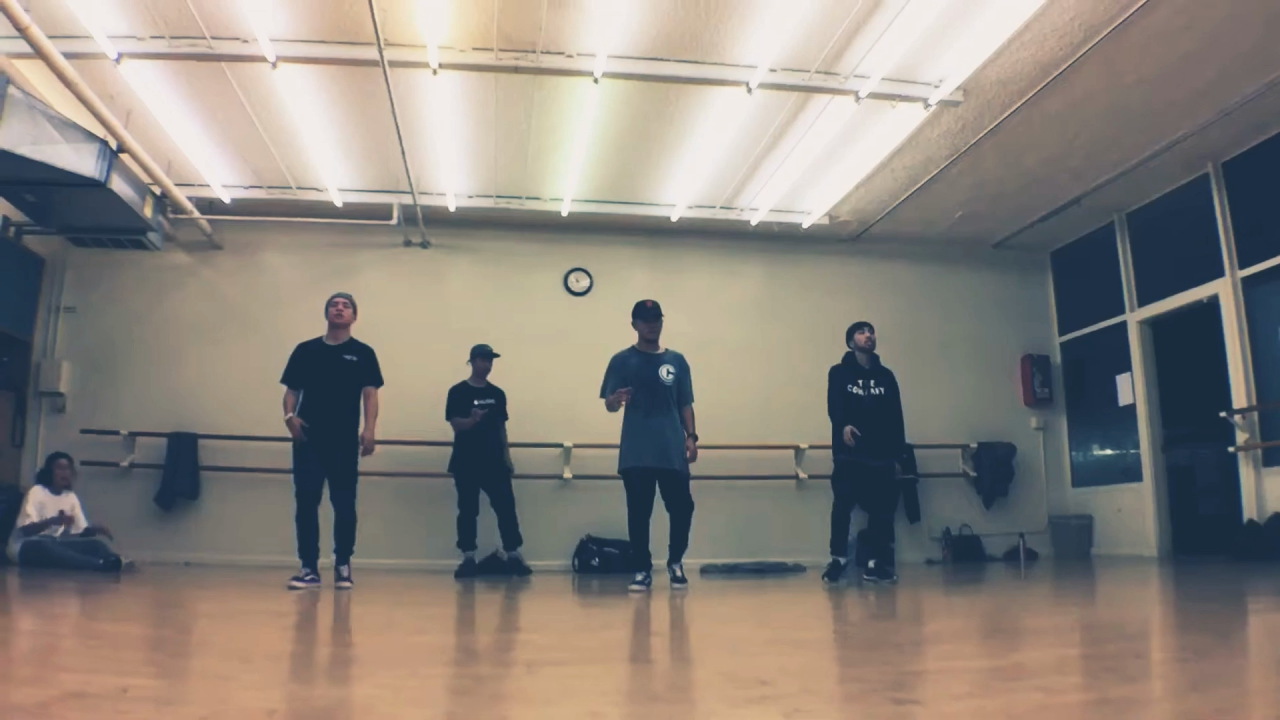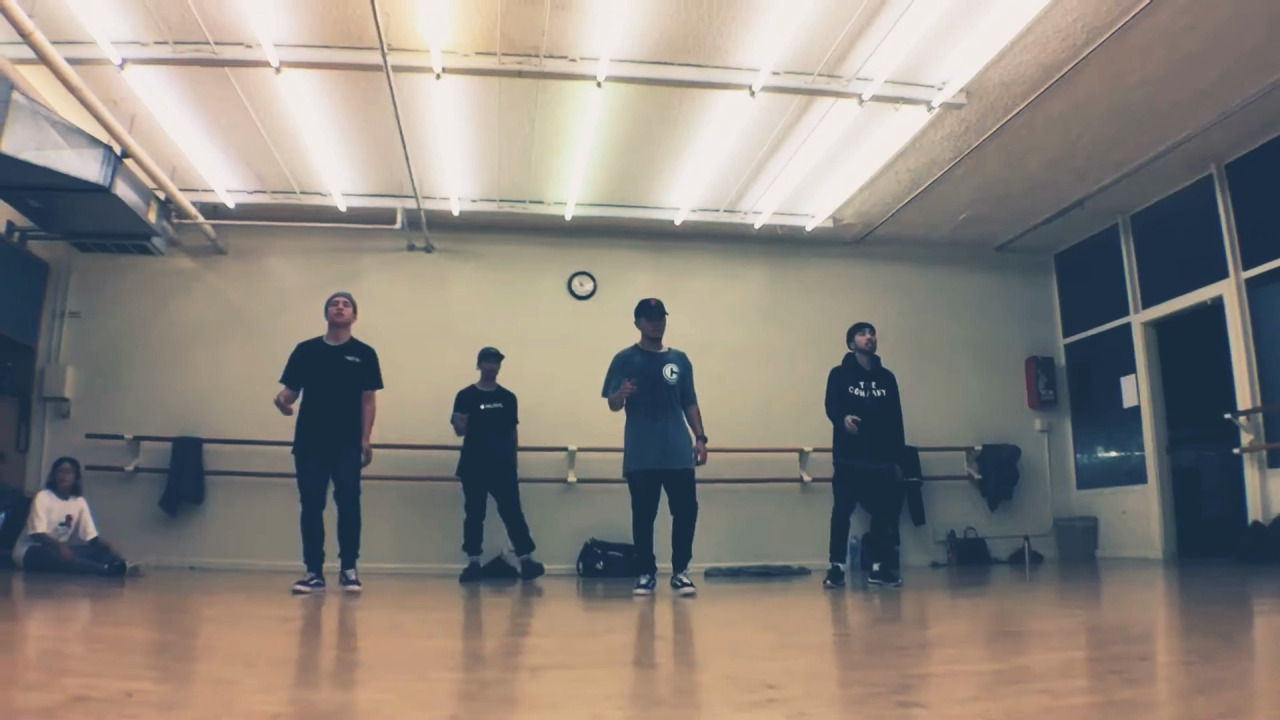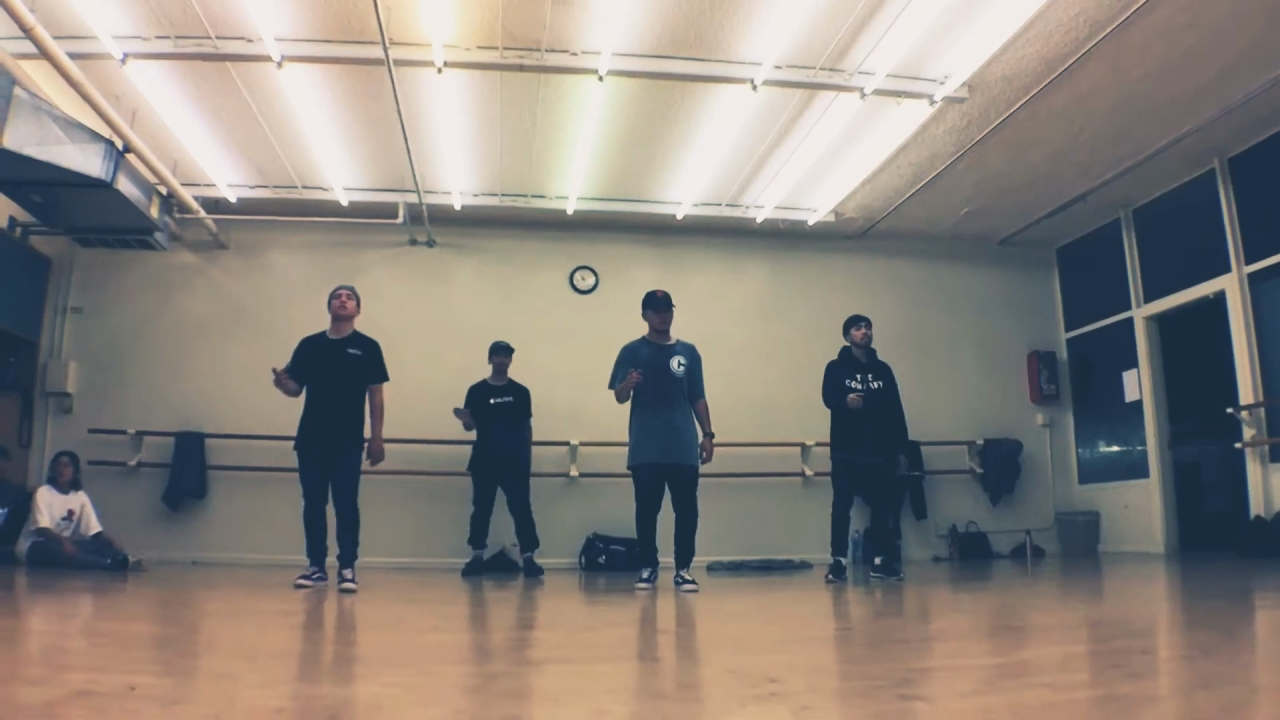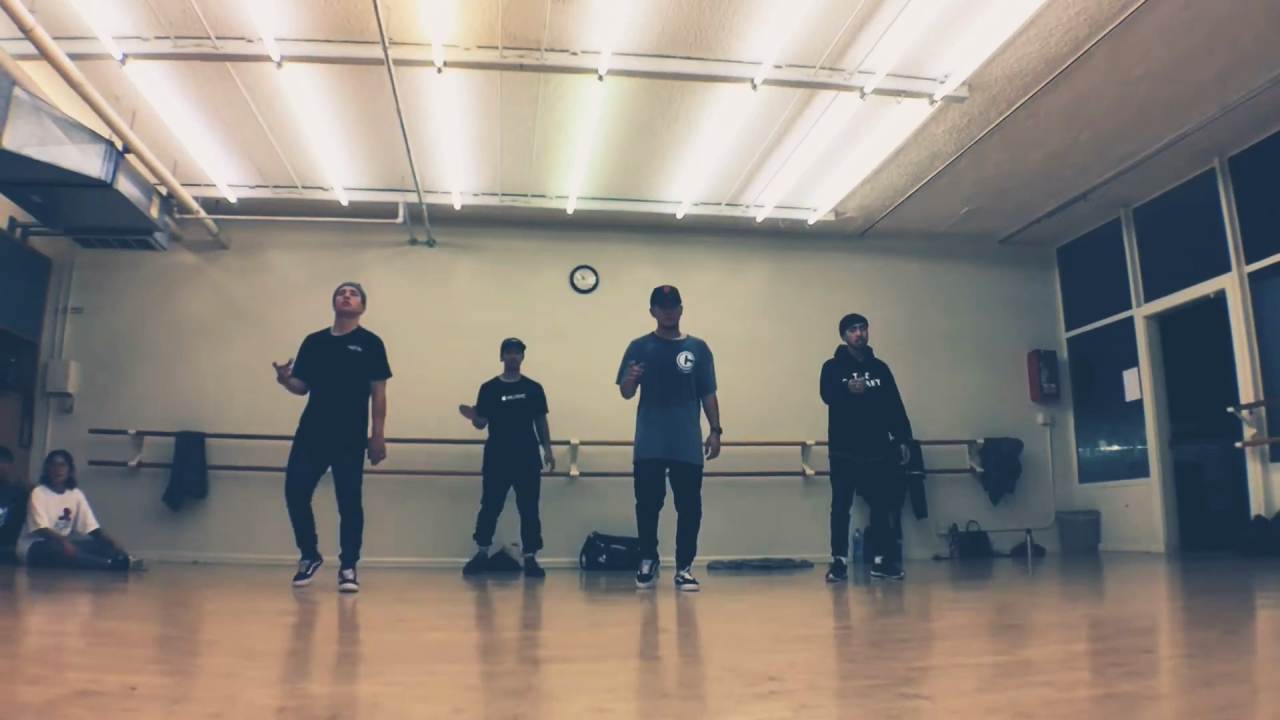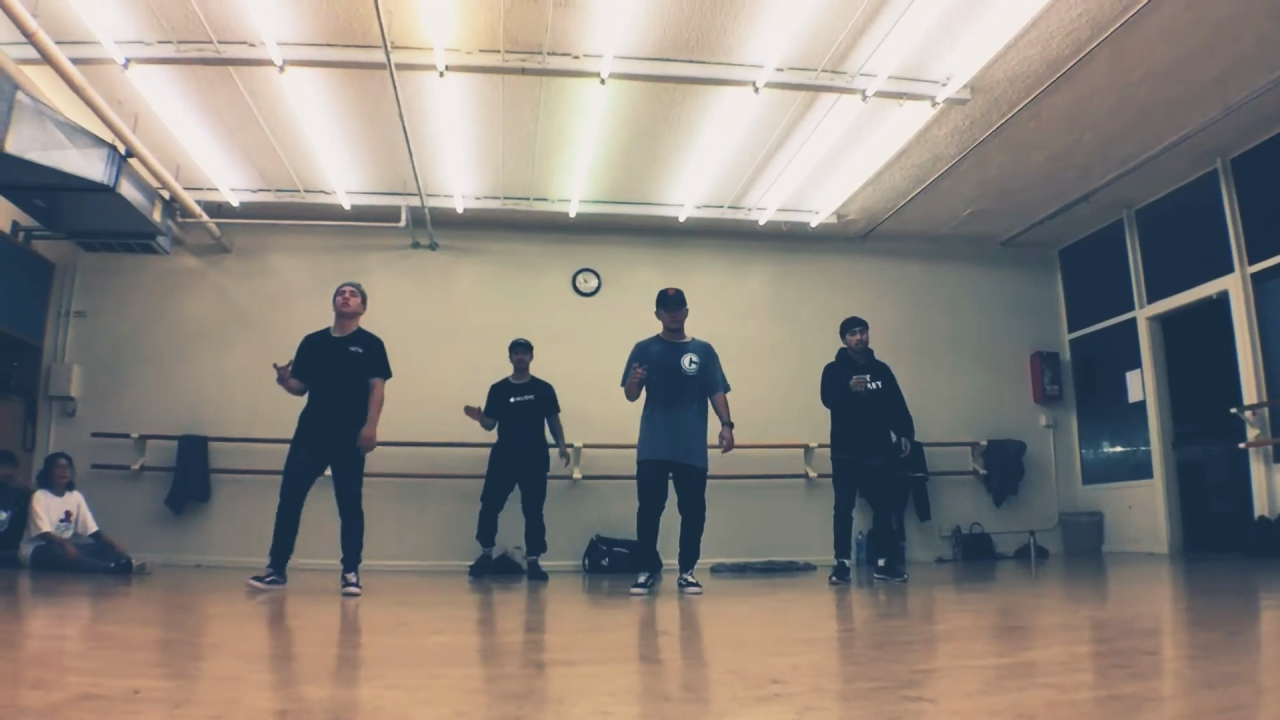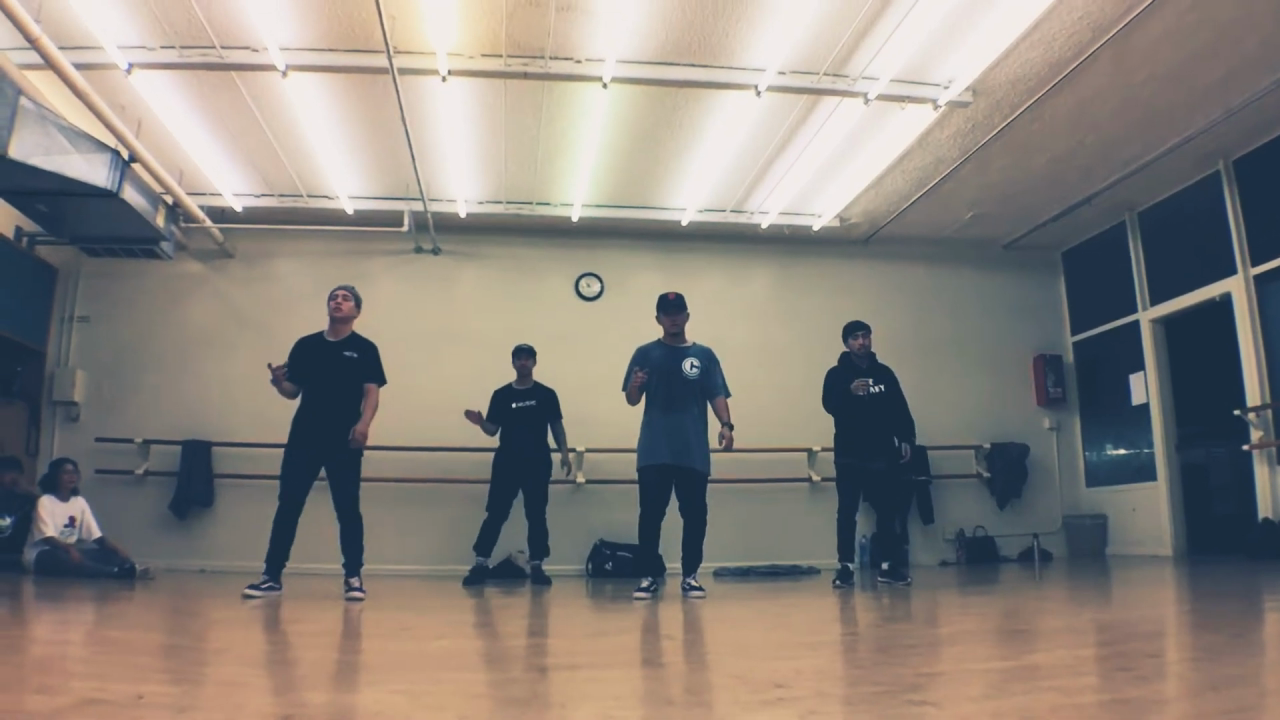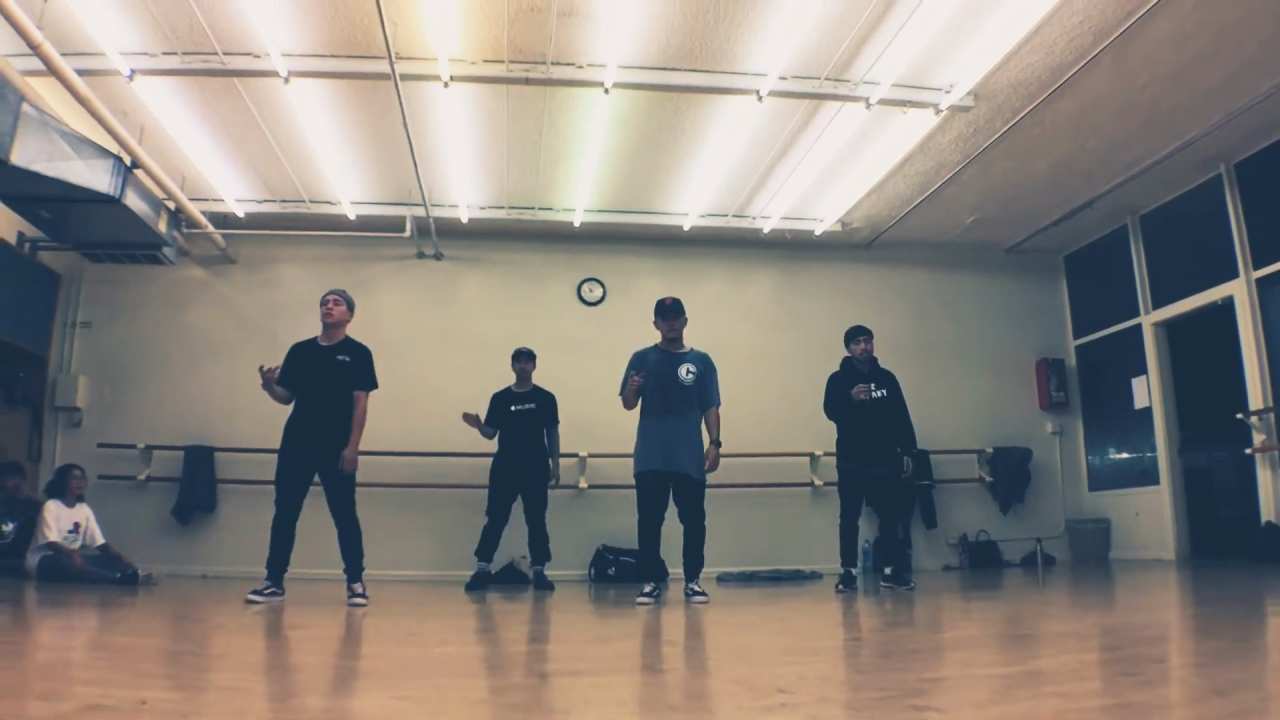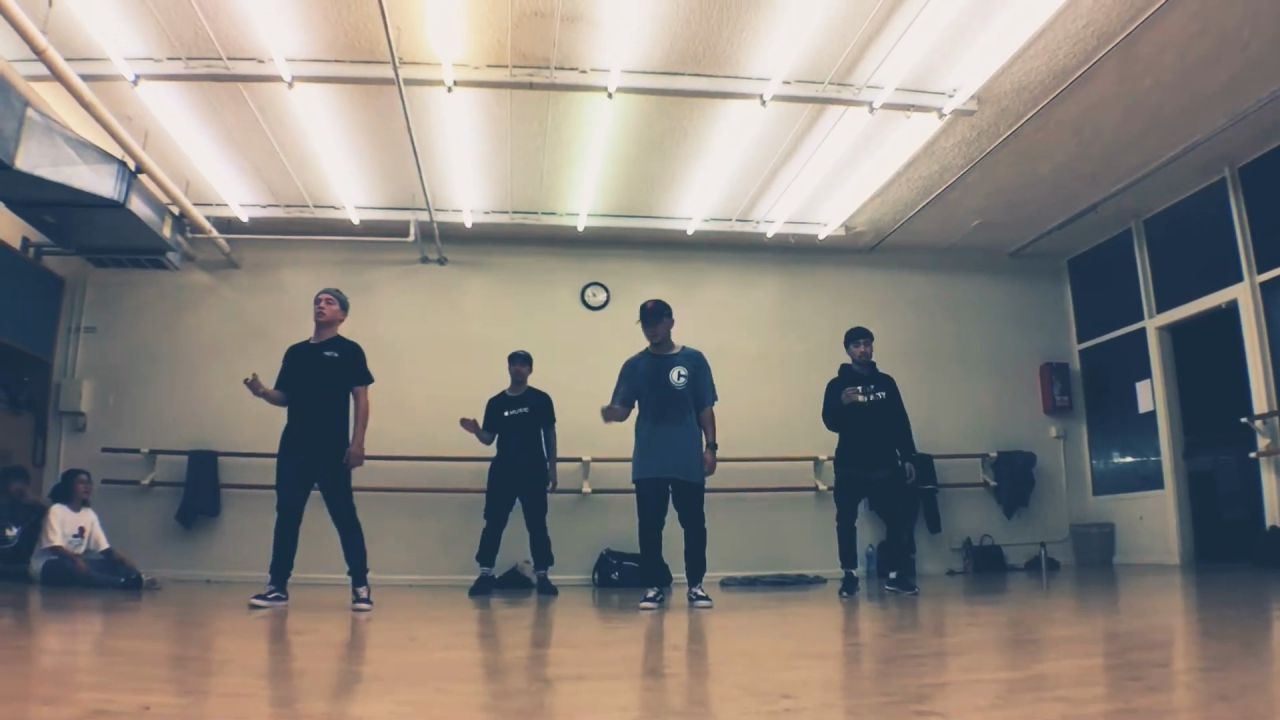
dt=0.2s
person 1, frame 1
left shoulder: (363, 353)
right shoulder: (304, 350)
left elbow: (370, 395)
right elbow: (291, 391)
left wrist: (369, 430)
right wrist: (290, 416)
left hip: (344, 442)
right hip: (308, 440)
left knee: (344, 503)
right knee: (306, 502)
left ankle: (343, 564)
right ankle: (309, 568)
person 1, frame 2
left shoulder: (364, 354)
right shoulder: (305, 350)
left elbow: (368, 400)
right elbow: (291, 389)
left wrist: (365, 440)
right wrist: (282, 401)
left hip: (346, 443)
right hip: (309, 442)
left knee: (348, 502)
right knee: (311, 506)
left ankle: (349, 567)
right ankle: (314, 572)
person 1, frame 3
left shoulder: (367, 347)
right shoulder: (309, 345)
left elbow: (375, 394)
right elbow: (295, 388)
left wrist: (377, 436)
right wrist: (282, 382)
left hip: (348, 439)
right hip: (311, 436)
left knee: (346, 502)
right knee: (314, 502)
left ankle: (347, 568)
right ankle: (317, 566)
person 1, frame 4
left shoulder: (370, 343)
right shoulder: (313, 342)
left elbow: (378, 392)
right elbow: (302, 387)
left wrist: (378, 435)
right wrist: (285, 379)
left hip: (350, 437)
right hip: (311, 432)
left knee: (349, 501)
right knee: (296, 492)
left ankle: (348, 568)
right ankle: (310, 556)
person 1, frame 5
left shoulder: (370, 344)
right shoulder: (311, 342)
left elbow: (377, 388)
right elbow: (300, 388)
left wrist: (371, 426)
right wrist: (283, 380)
left hip: (349, 438)
right hip: (309, 434)
left knee: (350, 505)
right knee: (290, 497)
left ankle: (350, 572)
right ankle: (276, 568)
person 1, frame 6
left shoulder: (365, 349)
right shoulder: (305, 346)
left elbow: (371, 393)
right elbow: (293, 392)
left wrist: (364, 424)
right wrist: (278, 382)
left hip: (343, 443)
right hip: (303, 439)
left knee: (348, 510)
right knee: (287, 506)
left ankle: (353, 576)
right ankle: (272, 575)
person 1, frame 7
left shoulder: (358, 353)
right shoulder: (299, 351)
left elbow: (360, 403)
right elbow: (287, 396)
left wrist: (352, 446)
right wrist: (270, 386)
left hip: (336, 449)
right hip: (296, 444)
left knee: (344, 514)
right knee: (284, 512)
left ankle: (355, 582)
right ankle: (274, 581)
person 1, frame 8
left shoulder: (349, 351)
right shoulder: (295, 353)
left elbow: (361, 398)
right elbow: (284, 398)
left wrist: (357, 442)
right wrist: (261, 392)
left hip: (333, 450)
right hip: (293, 447)
left knee: (344, 516)
right knee: (287, 516)
left ankle: (360, 586)
right ankle: (277, 586)
person 2, frame 1
left shoulder: (677, 361)
right shoulder: (622, 361)
left elbow: (685, 404)
right elbow: (609, 403)
left wrist: (691, 436)
right wrist: (616, 400)
left hip: (672, 451)
right hip: (636, 453)
left knee: (682, 506)
right knee: (638, 512)
left ankle: (675, 561)
right ankle: (642, 570)
person 2, frame 2
left shoulder: (680, 360)
right shoulder: (625, 360)
left elbow: (690, 403)
right elbow: (613, 404)
left wrist: (700, 438)
right wrist: (621, 394)
left hip: (678, 451)
right hip: (640, 454)
left knee: (686, 509)
right knee: (643, 514)
left ankle: (680, 571)
right ankle: (646, 573)
person 2, frame 3
left shoulder: (688, 352)
right shoulder: (632, 351)
left elbow: (698, 397)
right elbow: (619, 397)
left wrist: (707, 434)
right wrist: (627, 385)
left hip: (683, 446)
right hip: (645, 447)
left knee: (687, 508)
right knee: (647, 508)
left ankle: (683, 569)
right ankle: (648, 567)
person 2, frame 4
left shoulder: (698, 348)
right shoulder: (640, 347)
left elbow: (708, 393)
right elbow: (626, 393)
left wrist: (715, 430)
right wrist: (630, 379)
left hip: (687, 444)
right hip: (649, 442)
left knee: (690, 507)
right knee: (648, 503)
left ankle: (684, 568)
right ankle: (648, 559)
person 2, frame 5
left shoulder: (703, 350)
right shoulder: (644, 349)
left elbow: (716, 392)
right elbow: (631, 396)
left wrist: (727, 424)
right wrist: (634, 381)
left hip: (692, 446)
right hip: (653, 444)
left knee: (693, 510)
right knee: (649, 506)
left ankle: (687, 571)
right ankle: (647, 570)
person 2, frame 6
left shoulder: (704, 355)
right shoulder: (645, 354)
left elbow: (717, 395)
right elbow: (632, 400)
left wrist: (726, 425)
right wrist: (634, 385)
left hip: (694, 451)
right hip: (654, 450)
left knee: (695, 514)
right knee: (650, 513)
left ankle: (690, 575)
right ankle: (649, 576)
person 2, frame 7
left shoulder: (701, 361)
right shoulder: (642, 359)
left elbow: (711, 406)
right elbow: (628, 405)
left wrist: (714, 443)
right wrist: (630, 391)
left hip: (690, 457)
right hip: (650, 456)
left knee: (693, 519)
right knee: (649, 520)
left ankle: (692, 580)
right ankle: (650, 581)
person 2, frame 8
left shoulder: (694, 360)
right shoulder: (634, 365)
left elbow: (706, 408)
right elbow: (624, 411)
left wrist: (711, 446)
right wrist: (613, 412)
left hip: (688, 460)
right hip: (648, 462)
left knee: (693, 523)
right knee: (650, 525)
left ankle: (696, 585)
right ankle: (654, 586)
person 3, frame 1
left shoulder: (886, 375)
right shoulder: (839, 372)
left elbow: (895, 417)
right elbow: (835, 406)
left wrist: (897, 454)
right wrist: (843, 426)
left hip: (880, 456)
right hip: (848, 455)
left knee: (881, 510)
right knee: (842, 507)
left ankle: (875, 563)
right ankle: (838, 559)
person 3, frame 2
left shoulder: (887, 377)
right shoulder: (840, 374)
left elbow: (896, 420)
right elbow: (831, 406)
left wrist: (896, 457)
right wrist: (843, 419)
left hip: (881, 459)
right hip: (848, 458)
left knee: (884, 513)
right knee: (842, 512)
left ankle: (878, 566)
right ankle: (837, 567)
person 3, frame 3
left shoulder: (883, 370)
right shoulder: (836, 368)
left elbow: (896, 411)
right elbow: (829, 397)
left wrist: (899, 448)
right wrist: (845, 400)
left hip: (879, 452)
right hip: (846, 452)
left knee: (882, 507)
right knee: (841, 507)
left ankle: (880, 560)
right ankle: (838, 561)
person 3, frame 4
left shoulder: (880, 368)
right shoulder: (833, 367)
left elbow: (895, 406)
right elbow: (827, 395)
left wrist: (902, 439)
right wrist: (847, 389)
left hip: (877, 450)
right hip: (843, 451)
left knee: (882, 505)
right knee: (841, 506)
left ankle: (880, 559)
right ankle: (839, 560)
person 3, frame 5
left shoulder: (881, 370)
right shoulder: (834, 370)
left elbow: (897, 405)
right elbow: (828, 399)
left wrist: (904, 433)
right wrist: (848, 388)
left hip: (879, 452)
right hip: (845, 453)
left knee: (884, 507)
right knee: (843, 508)
left ankle: (883, 562)
right ankle: (842, 563)
person 3, frame 6
left shoulder: (885, 373)
right shoulder: (837, 374)
left elbow: (900, 409)
right elbow: (829, 405)
left wrist: (906, 438)
right wrist: (849, 392)
left hip: (882, 455)
right hip: (849, 457)
left knee: (888, 510)
right knee: (847, 511)
left ankle: (888, 565)
right ankle: (846, 566)
person 3, frame 7
left shoulder: (887, 378)
right shoulder: (839, 379)
left elbow: (901, 417)
right elbow: (831, 412)
left wrist: (906, 450)
right wrist: (850, 398)
left hip: (885, 460)
right hip: (851, 462)
left knee: (891, 515)
right knee: (849, 516)
left ankle: (891, 570)
right ankle: (848, 571)
person 3, frame 8
left shoulder: (886, 382)
right shoulder: (838, 385)
left elbow: (900, 422)
right elbow: (830, 422)
left wrist: (907, 457)
right wrist: (842, 403)
left hip: (885, 465)
right hip: (850, 467)
left knee: (897, 518)
right knee: (845, 518)
left ankle: (896, 575)
right ankle: (849, 574)
person 4, frame 1
left shoulder: (498, 394)
right shoulder: (458, 392)
right elbow: (456, 425)
left wrist: (506, 455)
right wrist: (473, 419)
left hip: (494, 461)
right hip: (466, 461)
left knee: (506, 505)
right knee: (468, 510)
left ankle: (512, 555)
right ankle: (469, 559)
person 4, frame 2
left shoulder: (508, 398)
right shoulder: (465, 396)
left elbow: (512, 432)
right elbow: (459, 431)
left wrist: (514, 463)
right wrist: (460, 424)
left hip: (503, 465)
right hip: (474, 466)
left knee: (513, 512)
right knee: (474, 514)
left ankle: (526, 559)
right ankle: (474, 563)
person 4, frame 3
left shoulder: (521, 392)
right shoulder: (476, 391)
left elbow: (526, 426)
right elbow: (469, 426)
left wrist: (527, 458)
right wrist: (465, 419)
left hip: (515, 460)
right hip: (485, 460)
left knee: (521, 508)
right knee: (482, 509)
left ankle: (528, 557)
right ankle: (477, 556)
person 4, frame 4
left shoulder: (534, 388)
right shoulder: (489, 388)
left elbow: (541, 421)
right elbow: (481, 423)
left wrist: (547, 449)
right wrist: (472, 417)
left hip: (527, 457)
right hip: (497, 457)
left knee: (529, 508)
right knee: (490, 506)
left ankle: (530, 557)
right ankle: (482, 553)
person 4, frame 5
left shoulder: (544, 388)
right shoulder: (498, 389)
left elbow: (553, 419)
right elbow: (490, 424)
left wrist: (561, 445)
right wrist: (479, 417)
left hip: (535, 458)
right hip: (503, 456)
left knee: (533, 510)
right knee: (490, 504)
left ankle: (533, 560)
right ankle: (486, 553)
person 4, frame 6
left shoulder: (547, 394)
right shoulder: (501, 395)
left elbow: (556, 426)
right elbow: (492, 429)
left wrist: (564, 453)
right wrist: (480, 422)
left hip: (537, 463)
right hip: (506, 462)
left knee: (536, 516)
right knee: (495, 514)
left ankle: (536, 565)
right ankle: (480, 563)
person 4, frame 7
left shoulder: (546, 398)
right shoulder: (499, 398)
left elbow: (552, 432)
right elbow: (491, 433)
left wrist: (555, 464)
right wrist: (478, 426)
left hip: (536, 467)
right hip: (505, 466)
left knee: (536, 520)
right knee: (496, 518)
left ankle: (538, 571)
right ankle: (483, 569)
person 4, frame 8
left shoulder: (541, 399)
right shoulder: (495, 402)
left elbow: (549, 434)
right elbow: (489, 438)
left wrist: (552, 467)
right wrist: (476, 431)
left hip: (533, 471)
right hip: (503, 470)
left knee: (537, 524)
right knee: (494, 522)
left ankle: (542, 575)
right ankle: (485, 574)
